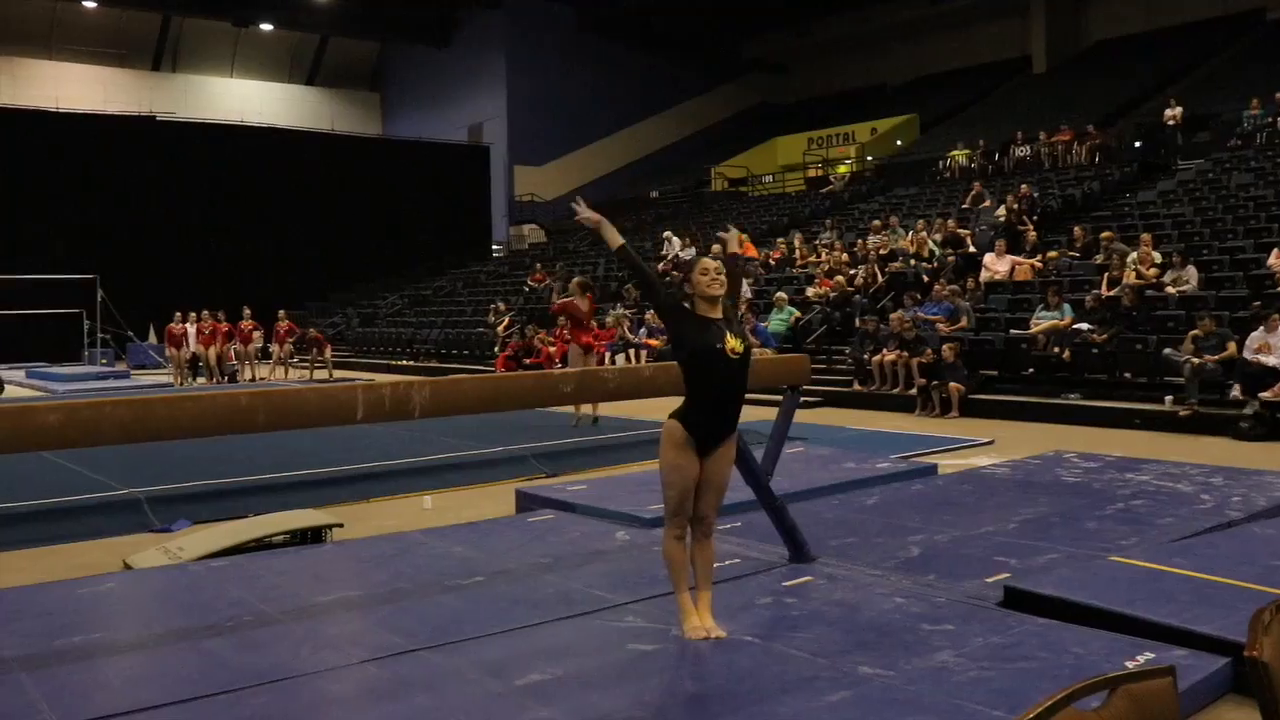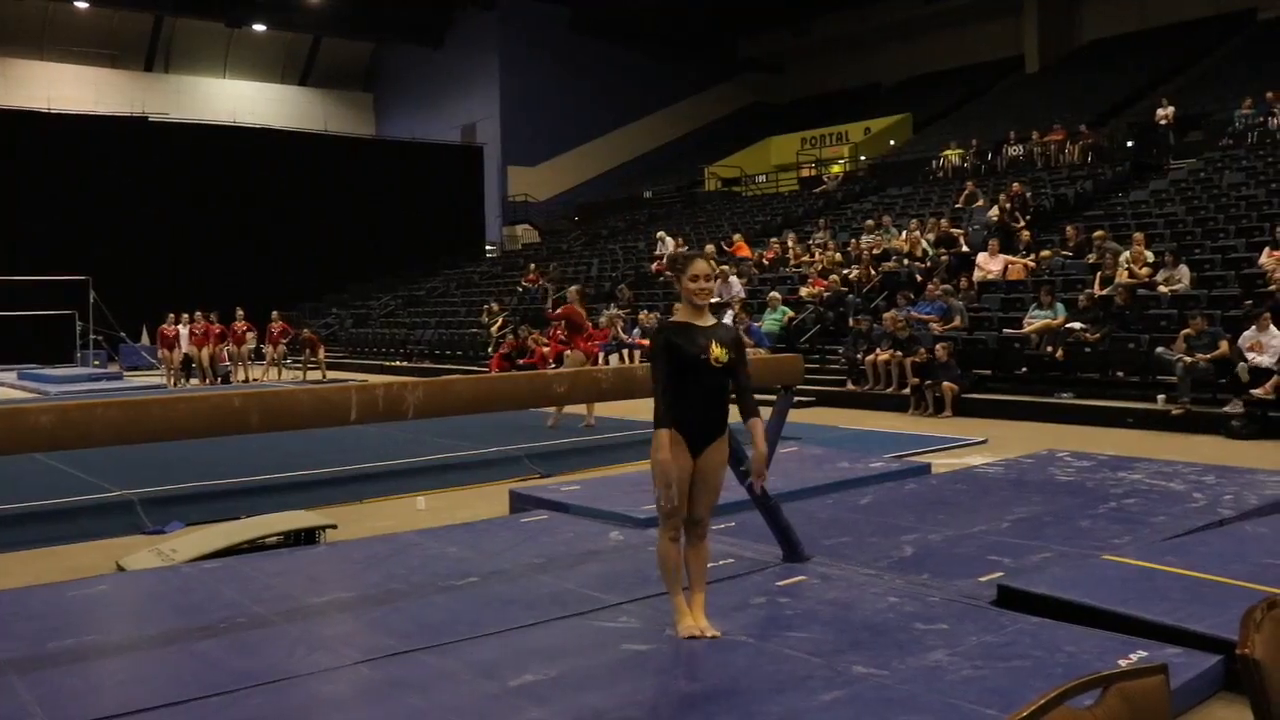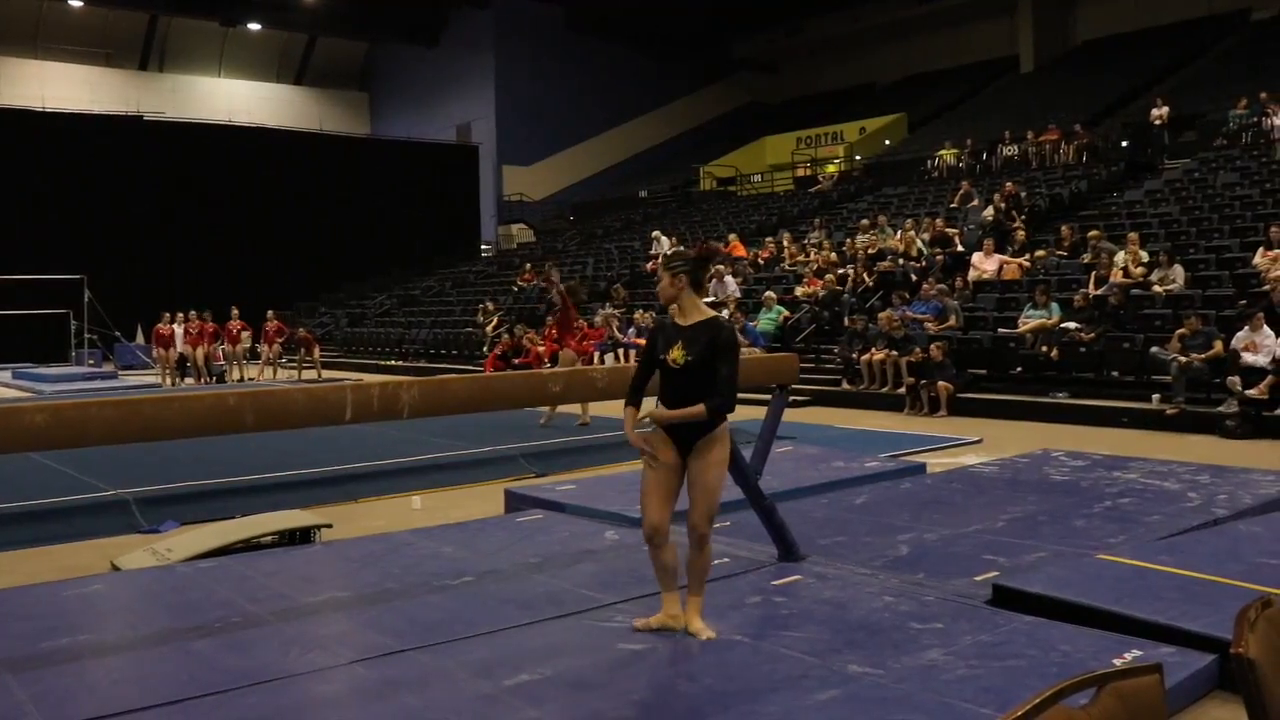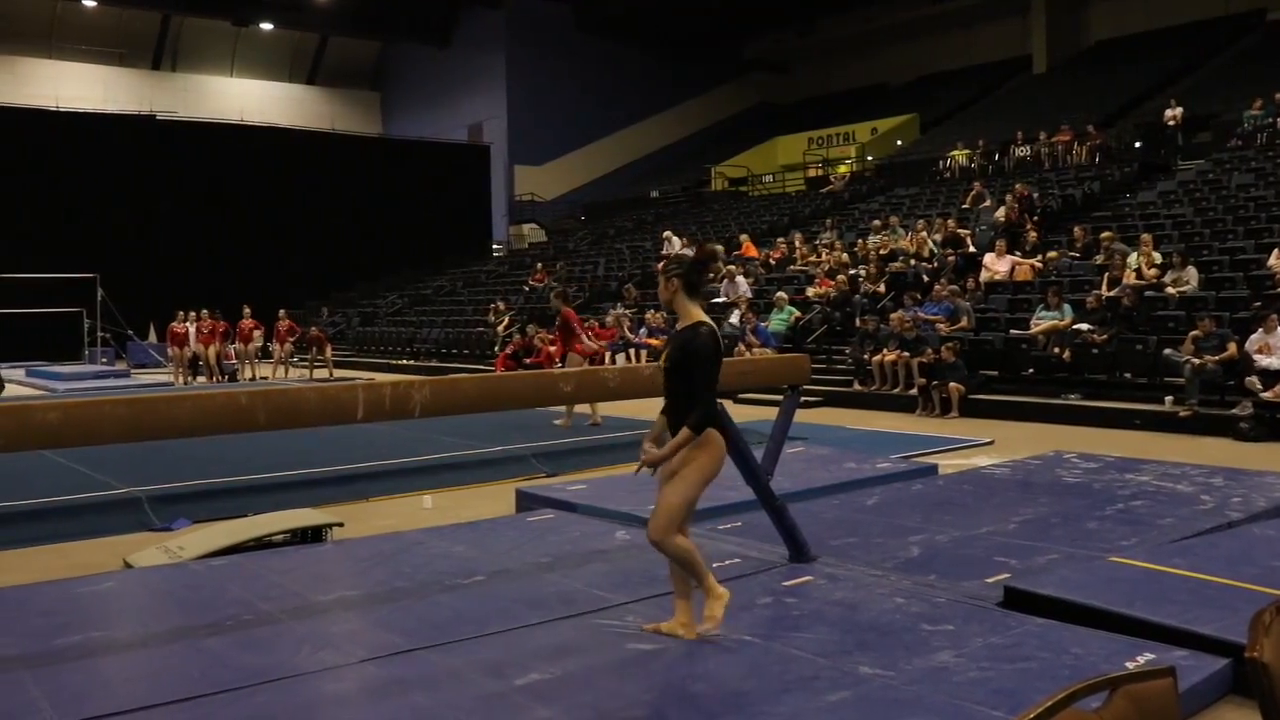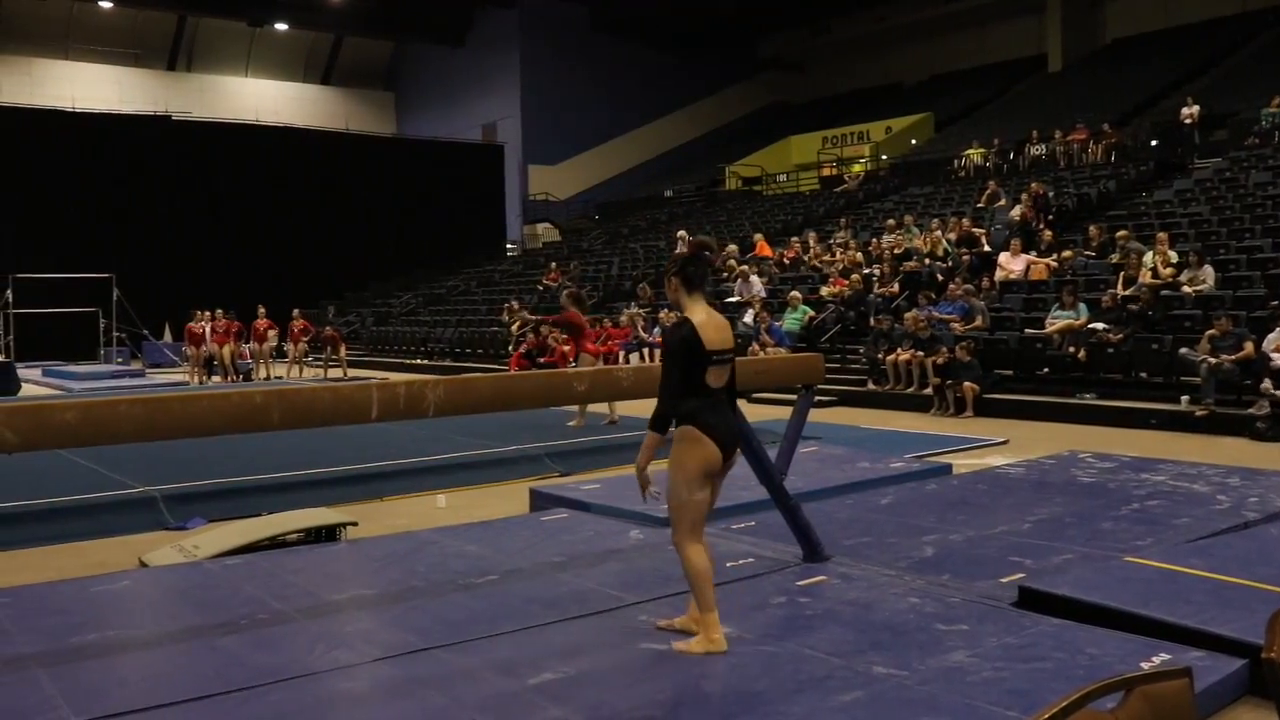
dt=0.3s
person 1, frame 1
left shoulder: (732, 315)
right shoulder: (684, 317)
left elbow: (735, 272)
right elbow: (643, 273)
left wrist: (732, 244)
right wrist: (604, 226)
left hip: (723, 436)
right hip: (686, 433)
left knee: (705, 526)
right knee: (678, 525)
left ankle: (705, 608)
right ankle: (688, 608)
person 1, frame 2
left shoulder: (728, 333)
right shoulder: (667, 334)
left elbow: (744, 392)
right elbow: (662, 397)
left wrist: (760, 445)
right wrist: (665, 455)
left hip: (713, 439)
right hip: (676, 438)
left knee: (699, 528)
right knee: (673, 527)
left ankle: (699, 608)
right ankle: (682, 611)
person 1, frame 3
left shoulder: (719, 330)
right shoulder: (662, 330)
left elbow: (726, 399)
right elbow: (637, 385)
left wrist: (672, 414)
right wrist: (631, 427)
left hip: (709, 439)
right hip: (665, 439)
left knee: (700, 531)
right knee: (653, 527)
left ankle: (693, 611)
right ankle: (670, 610)
person 1, frame 4
left shoulder: (698, 337)
right shoulder: (686, 331)
left elbow: (703, 408)
left wrist: (667, 455)
right wrist: (653, 436)
left hip: (702, 443)
right hip: (691, 441)
left knee: (662, 531)
right knee: (674, 532)
left ankle: (714, 592)
right ankle: (685, 616)
person 1, frame 5
left shoulder: (679, 332)
right shoulder: (722, 324)
left elbow: (668, 403)
left wrist: (642, 462)
left hip: (698, 438)
right hip: (726, 433)
left knee: (686, 538)
right knee: (694, 531)
left ankle: (712, 632)
right ankle: (697, 615)
